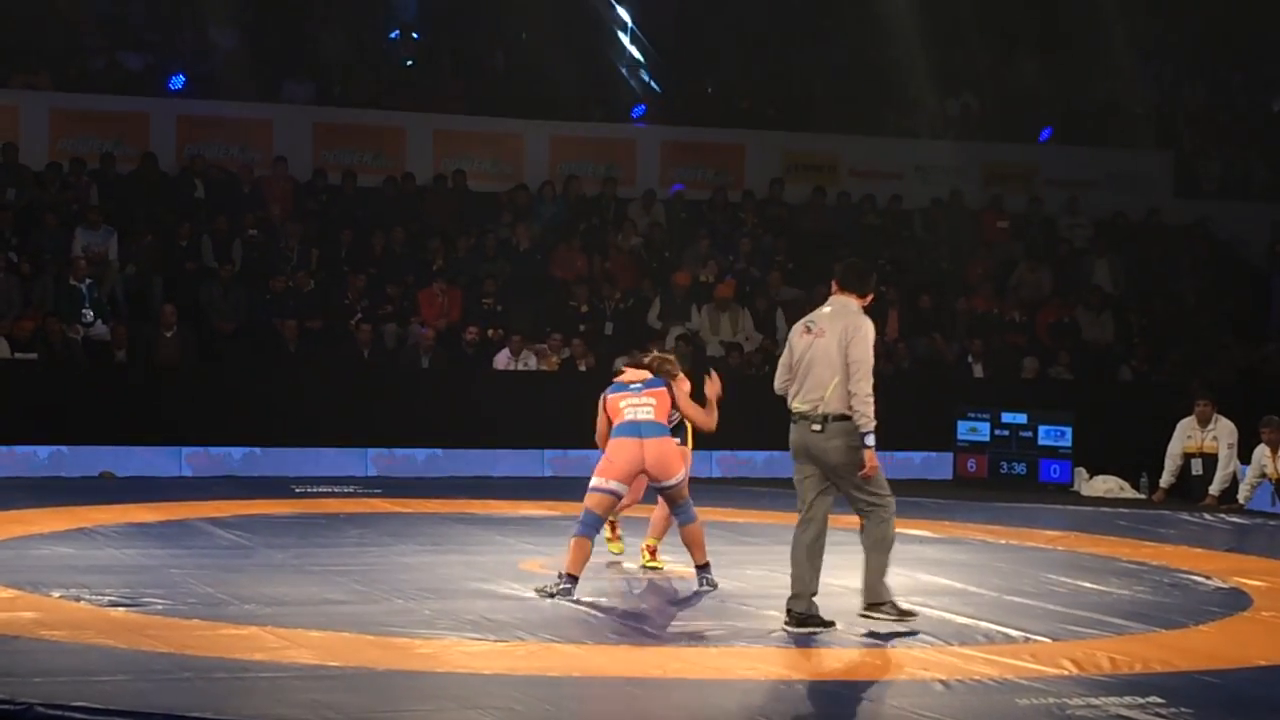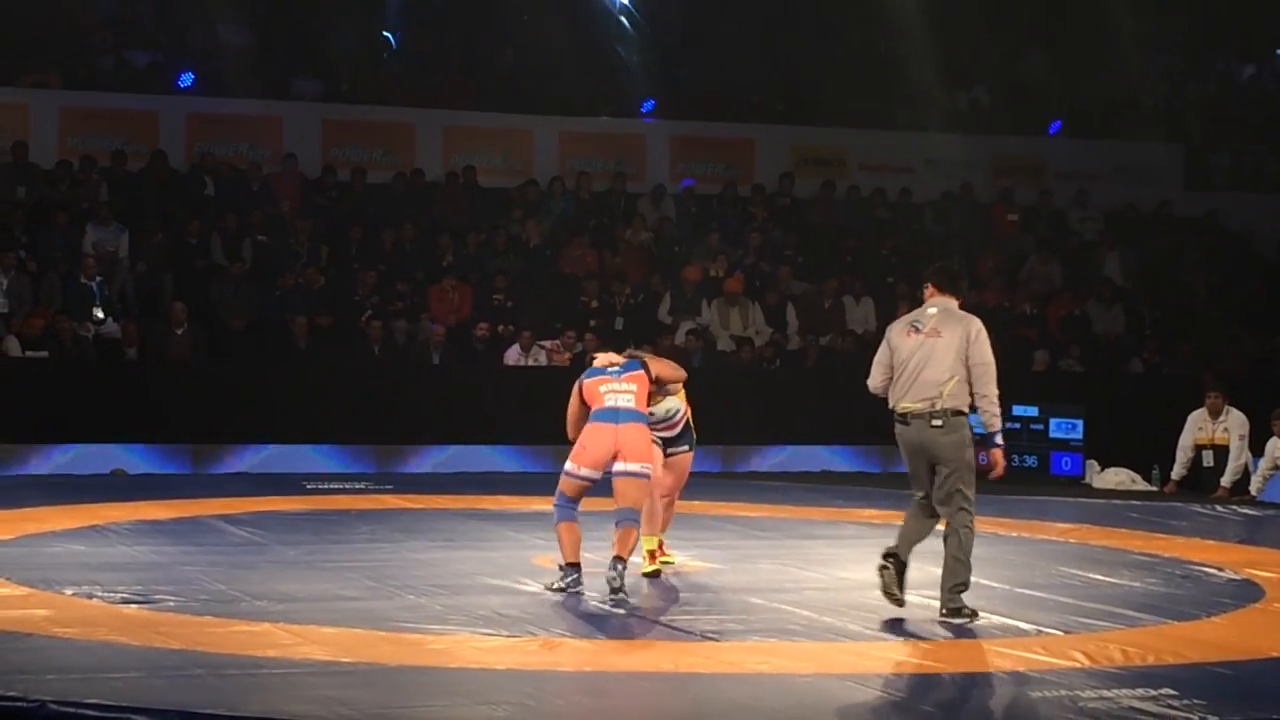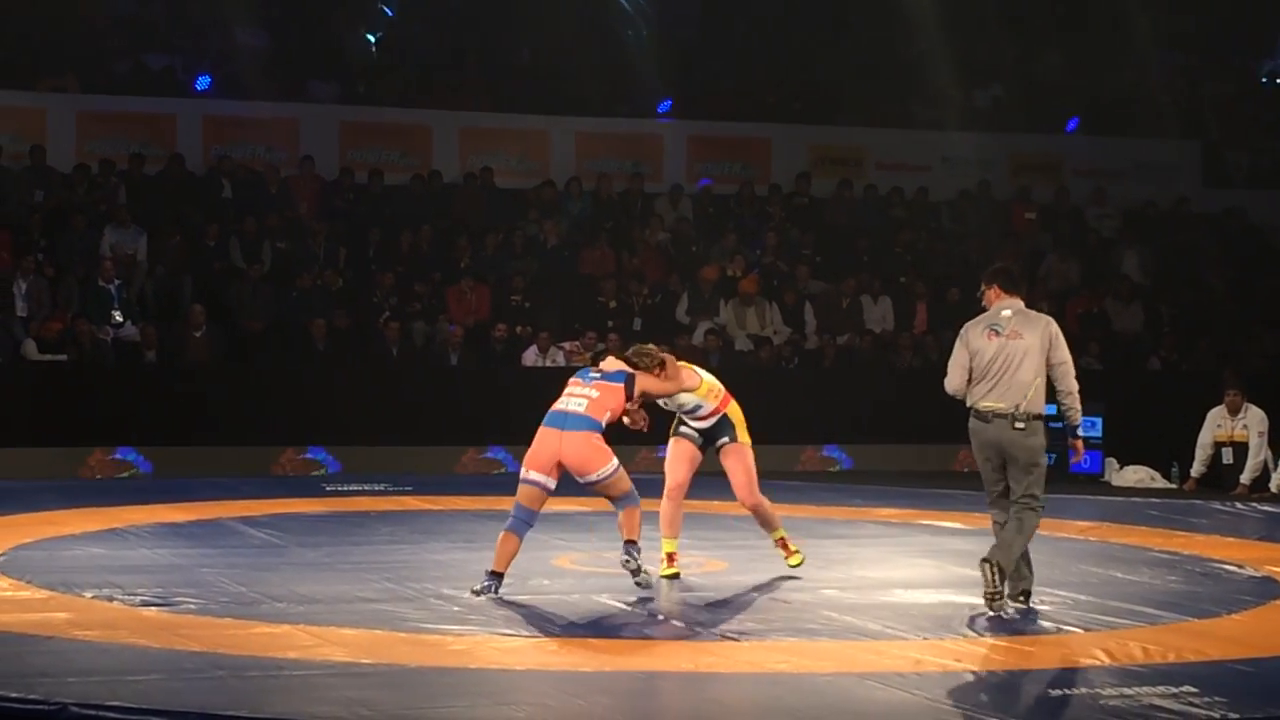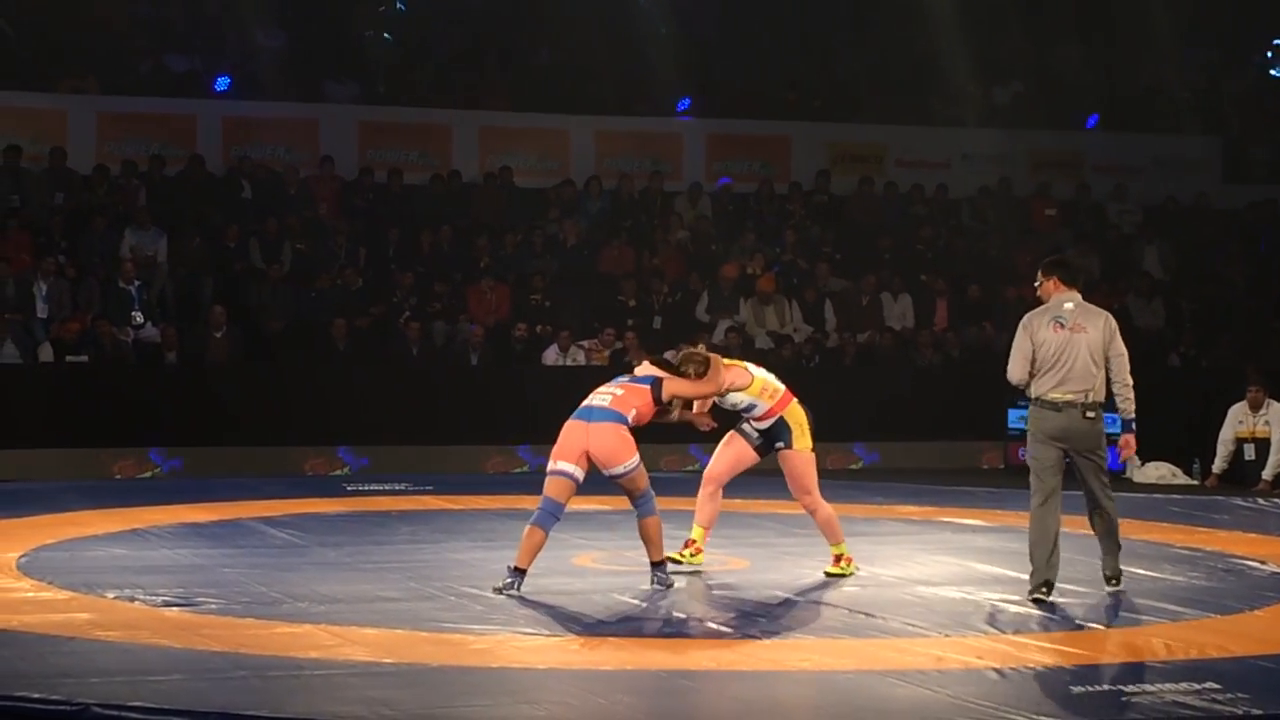
dt=0.4s
person 1, frame 1
left shoulder: (803, 325)
right shoulder: (858, 323)
left elbow: (781, 384)
right elbow: (860, 386)
right wrist: (869, 443)
left hip: (801, 430)
right hip: (836, 430)
left knee: (811, 518)
right knee: (879, 508)
left ankle: (800, 609)
right ankle: (875, 597)
person 1, frame 2
left shoulder: (900, 325)
right shoulder: (970, 325)
left elbow: (876, 383)
right elbow: (985, 387)
right wrist: (996, 440)
left hip: (906, 426)
right hip: (947, 426)
left knee: (925, 503)
right knee: (957, 513)
left ankle: (896, 558)
right ankle: (953, 602)
person 1, frame 3
left shoulder: (973, 328)
right shoulder: (1044, 326)
left elbow: (954, 385)
right elbow: (1066, 383)
right wrist: (1074, 429)
left hip: (983, 426)
right hip: (1024, 428)
left knee: (1002, 506)
right knee: (1027, 507)
left ankle: (1019, 585)
right ankle: (997, 563)
person 1, frame 4
left shoulder: (1034, 320)
right shoulder: (1103, 320)
left elbow: (1016, 375)
right elbow: (1121, 377)
right wrist: (1128, 426)
left hip: (1045, 416)
right hip: (1087, 417)
left knee: (1044, 499)
right knee: (1099, 495)
left ankle: (1042, 579)
right ankle: (1112, 571)
person 2, frame 1
left shoulder: (610, 393)
right shoulder: (667, 387)
left elbow: (603, 442)
right elbow: (707, 424)
right wrist: (712, 398)
left hip: (622, 446)
right hip: (660, 445)
left knee: (588, 522)
right knee: (682, 508)
left ankle: (566, 582)
right ankle: (704, 574)
person 2, frame 2
left shoulder: (585, 378)
right shoulder: (642, 366)
left elbow: (574, 432)
right elbow: (680, 375)
left hip: (597, 431)
right hip: (636, 432)
left knee: (565, 504)
right knee: (629, 516)
left ankle: (571, 572)
right ankle: (618, 565)
person 2, frame 3
left shoulder: (580, 375)
right shoulder: (631, 379)
right elbow: (675, 386)
left wrist: (624, 413)
right wrist: (668, 360)
left hip: (548, 435)
right hip: (583, 440)
left knee: (521, 515)
right knee: (627, 498)
left ankle: (492, 580)
right ankle: (631, 553)
person 2, frame 4
left shoulder: (620, 380)
right shoulder: (662, 382)
right elbow: (713, 386)
right wrist: (714, 360)
left hip: (573, 428)
right hip: (609, 433)
left knee: (548, 509)
right knee: (643, 500)
left ankle: (515, 576)
right ankle: (659, 572)
person 3, frame 1
left shoulder: (680, 384)
right shoulder: (629, 383)
left hip: (674, 429)
right knee: (632, 496)
left ankle: (650, 548)
right ankle: (611, 522)
person 3, frame 2
left shoulder: (670, 385)
left hip: (679, 432)
right hip: (648, 434)
left knee: (669, 495)
right knee: (654, 484)
left ankle: (657, 543)
right ankle: (650, 553)
person 3, frame 3
left shoulder: (682, 375)
right wrist: (633, 418)
left hip: (726, 422)
right hip: (691, 424)
left knee: (749, 499)
right knee: (674, 487)
left ankle: (781, 539)
right ankle: (668, 556)
person 3, frame 4
left shoulder: (730, 373)
right elbow: (700, 406)
right wrist: (697, 416)
left hip: (788, 422)
right hip: (758, 424)
left knee: (808, 498)
right knee: (711, 477)
left ankle: (842, 557)
right ankle: (694, 547)
